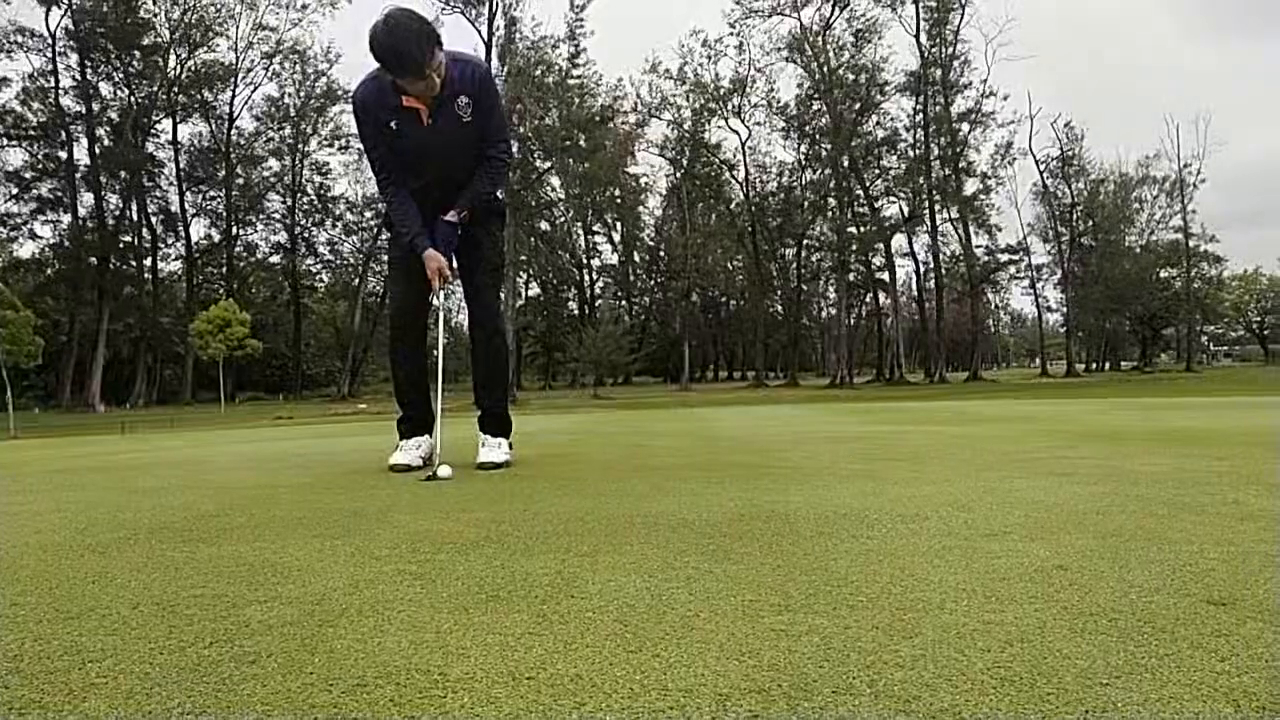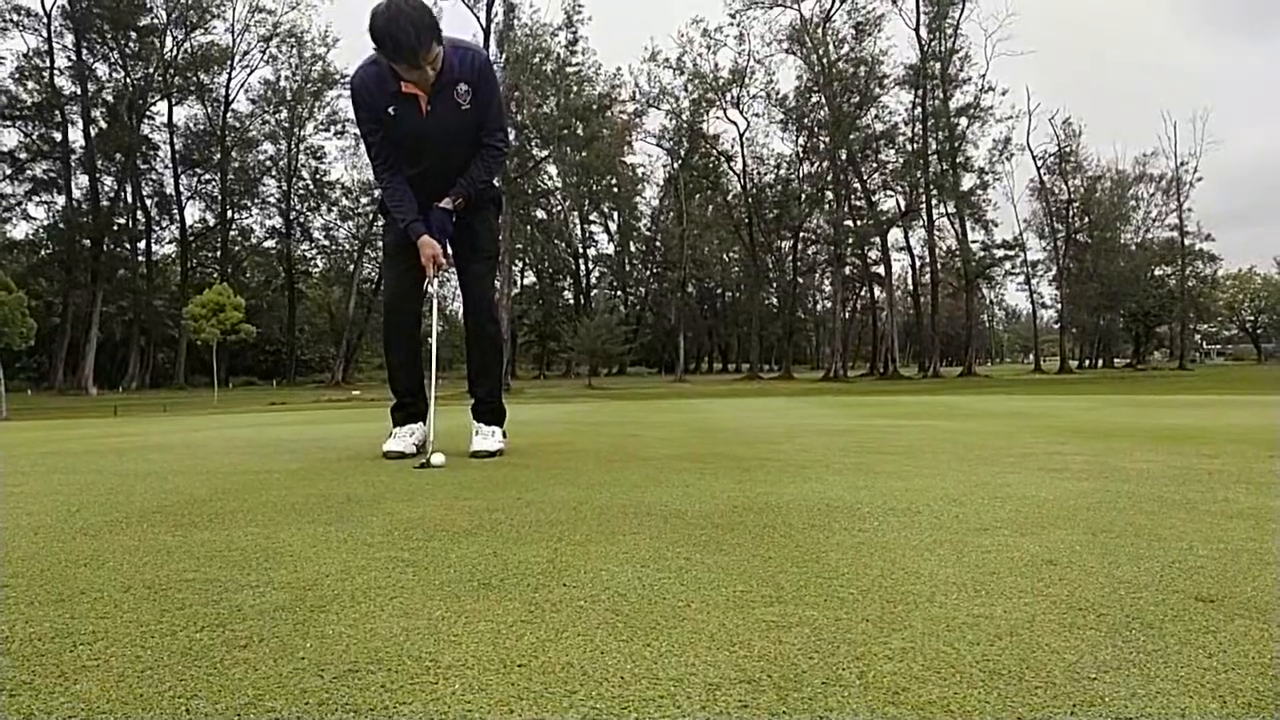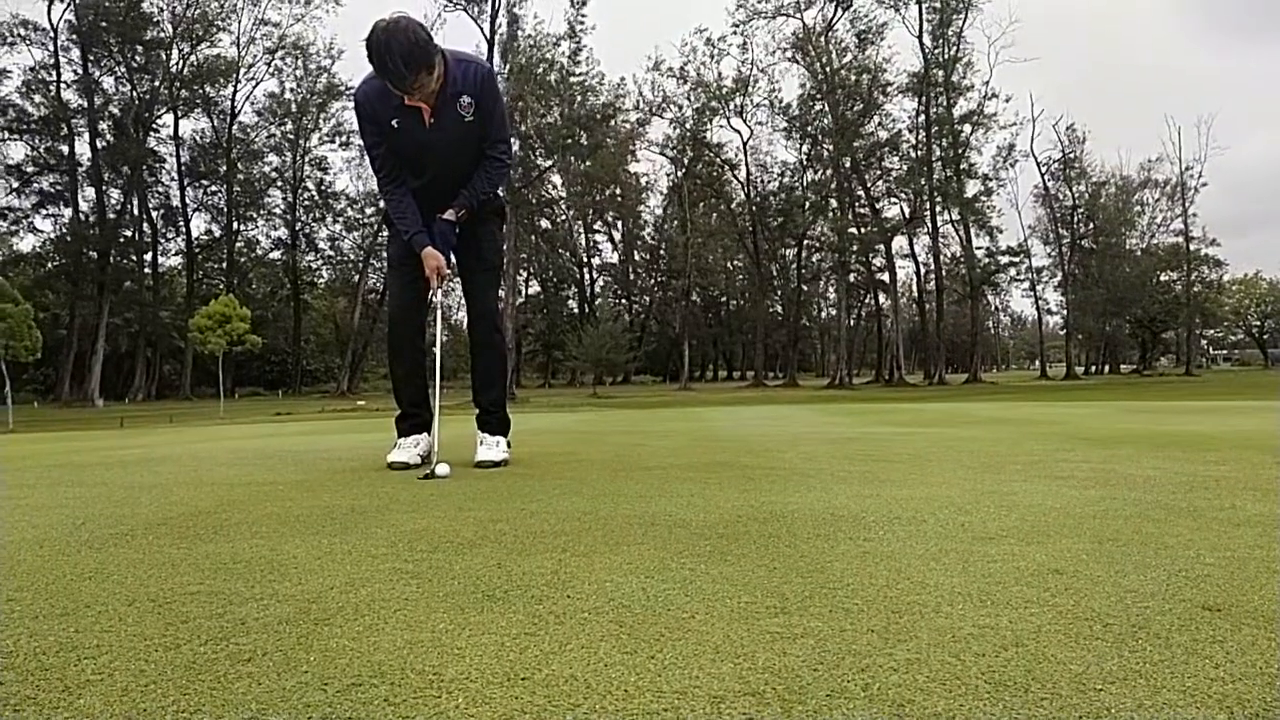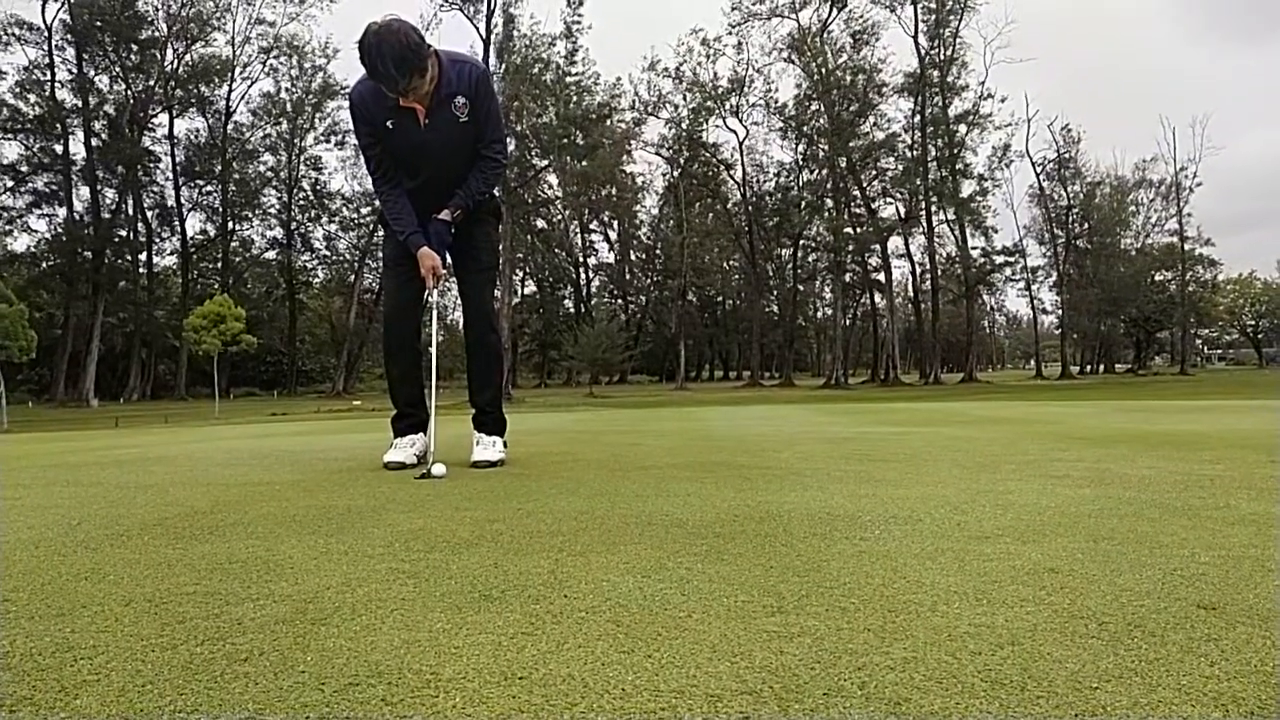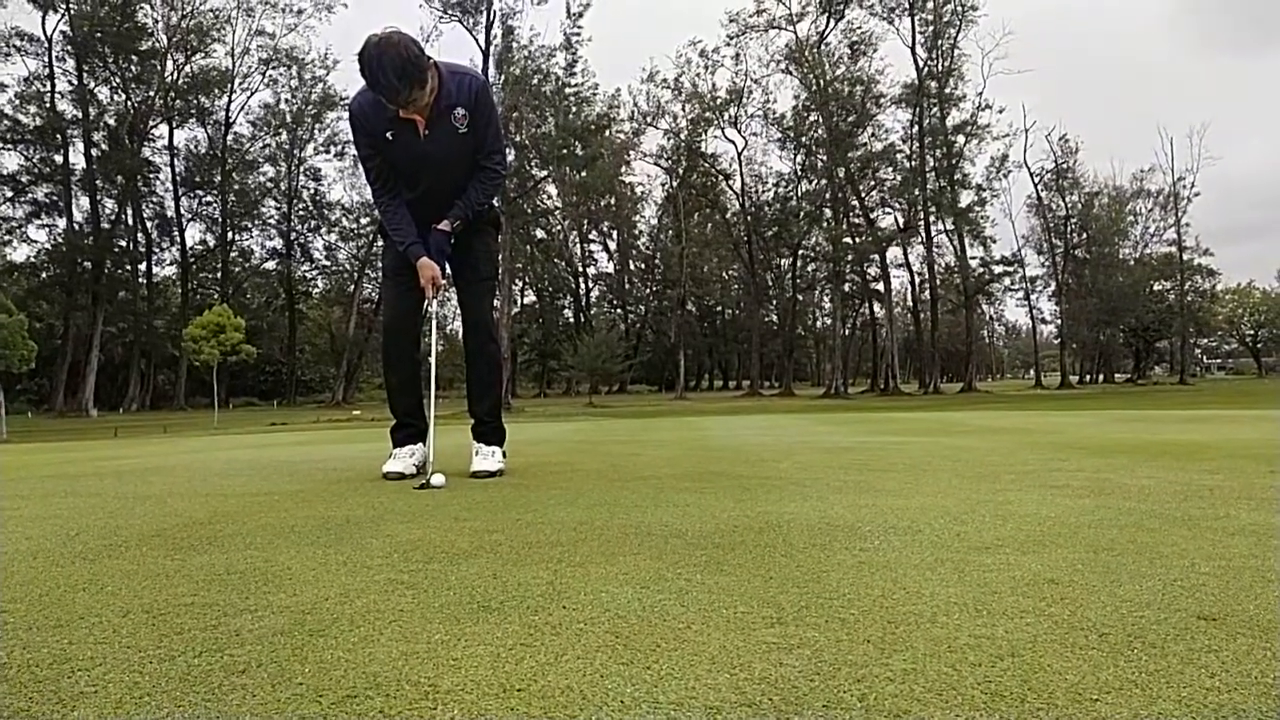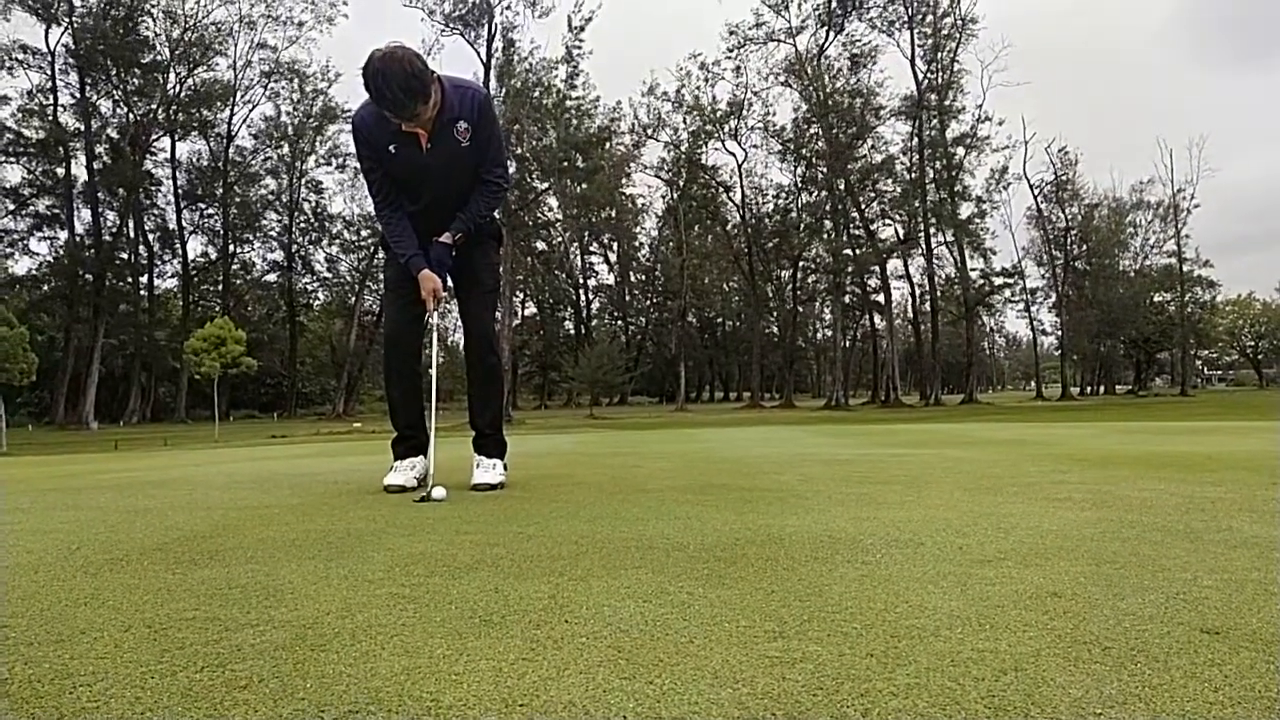
dt=0.4s
person 1, frame 1
left shoulder: (474, 75)
right shoulder: (368, 99)
left elbow: (498, 155)
right elbow: (390, 183)
left wrist: (458, 214)
right wrist: (424, 247)
left hip: (475, 210)
right hip: (412, 217)
left knee: (486, 314)
right knee: (404, 319)
left ankle: (495, 432)
right ankle: (415, 433)
person 1, frame 2
left shoulder: (473, 63)
right shoulder: (367, 83)
left elbow: (496, 144)
right elbow: (386, 169)
left wrist: (454, 201)
right wrist: (418, 232)
left hip: (471, 197)
right hip: (407, 205)
left knee: (480, 301)
right knee: (398, 305)
left ankle: (488, 420)
right ankle: (408, 420)
person 1, frame 3
left shoulder: (476, 76)
right shoulder: (370, 98)
left elbow: (499, 156)
right elbow: (390, 181)
left wrist: (456, 213)
right wrist: (422, 244)
left hip: (474, 209)
right hip: (411, 216)
left knee: (484, 312)
right knee: (402, 316)
left ankle: (493, 429)
right ankle: (413, 431)
person 1, frame 4
left shoulder: (471, 76)
right shoulder: (365, 99)
left elbow: (494, 156)
right elbow: (385, 182)
left wrist: (452, 212)
right wrist: (417, 244)
left hip: (470, 208)
right hip: (406, 216)
left knee: (480, 312)
right knee: (398, 316)
left ankle: (489, 429)
right ankle: (409, 430)
person 1, frame 5
left shoulder: (470, 88)
right shoulder: (364, 110)
left elbow: (493, 166)
right elbow: (385, 193)
left wrist: (451, 223)
right wrist: (417, 254)
left hip: (470, 219)
right hip: (406, 227)
left knee: (480, 322)
right knee: (397, 326)
left ankle: (489, 439)
right ankle: (409, 440)
person 1, frame 6
left shoulder: (473, 101)
right shoulder: (367, 124)
left elbow: (496, 181)
right elbow: (387, 205)
left wrist: (452, 237)
right wrist: (418, 267)
left hip: (471, 232)
right hip: (407, 240)
left knee: (481, 335)
right knee: (398, 339)
left ankle: (490, 452)
right ankle: (410, 453)
